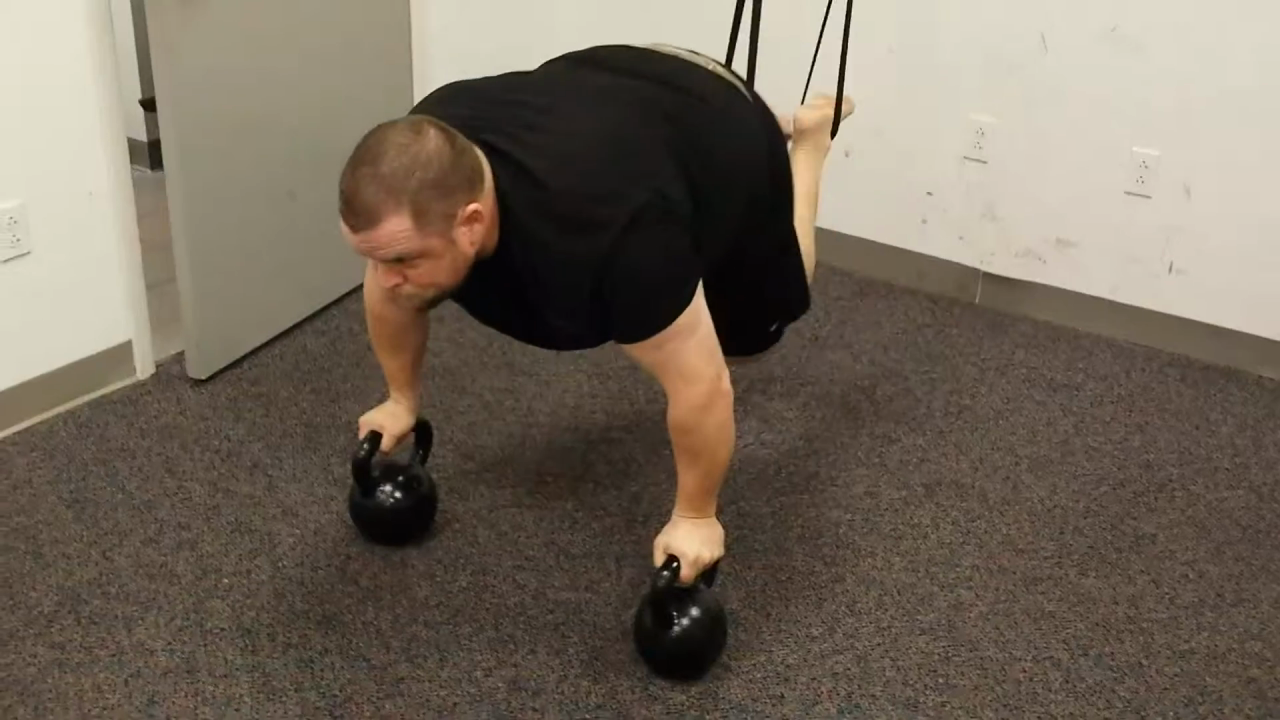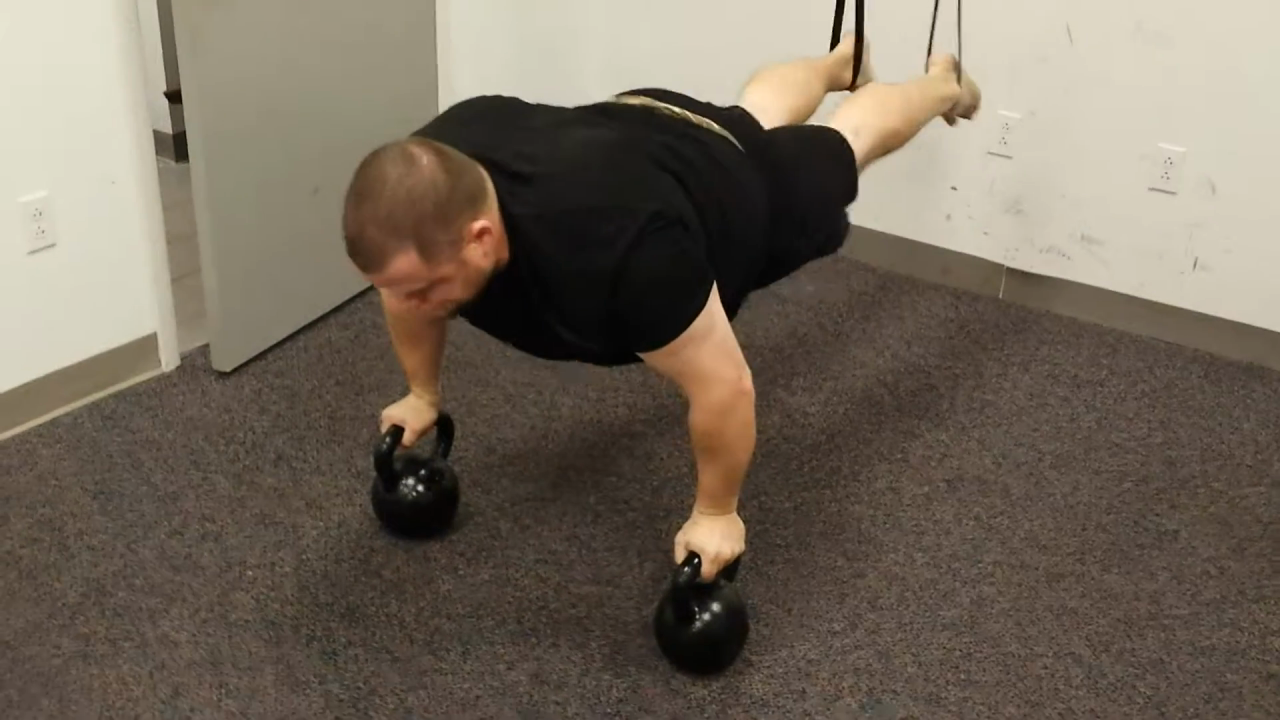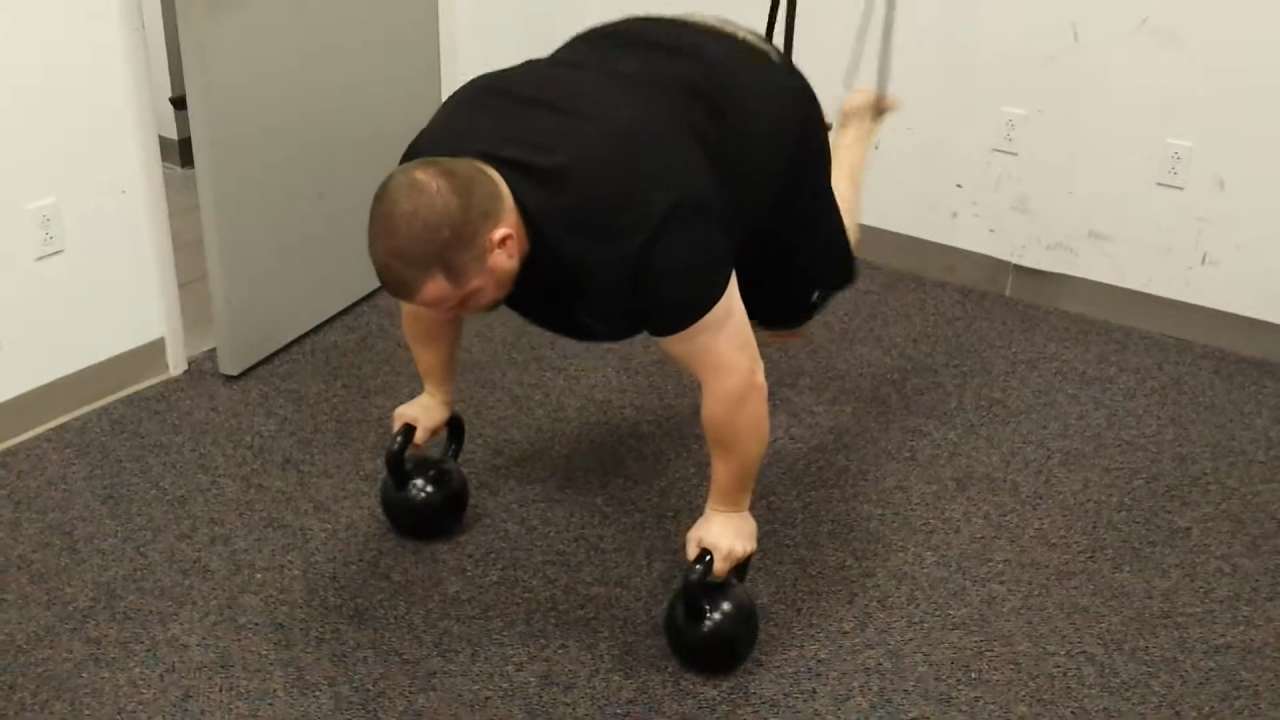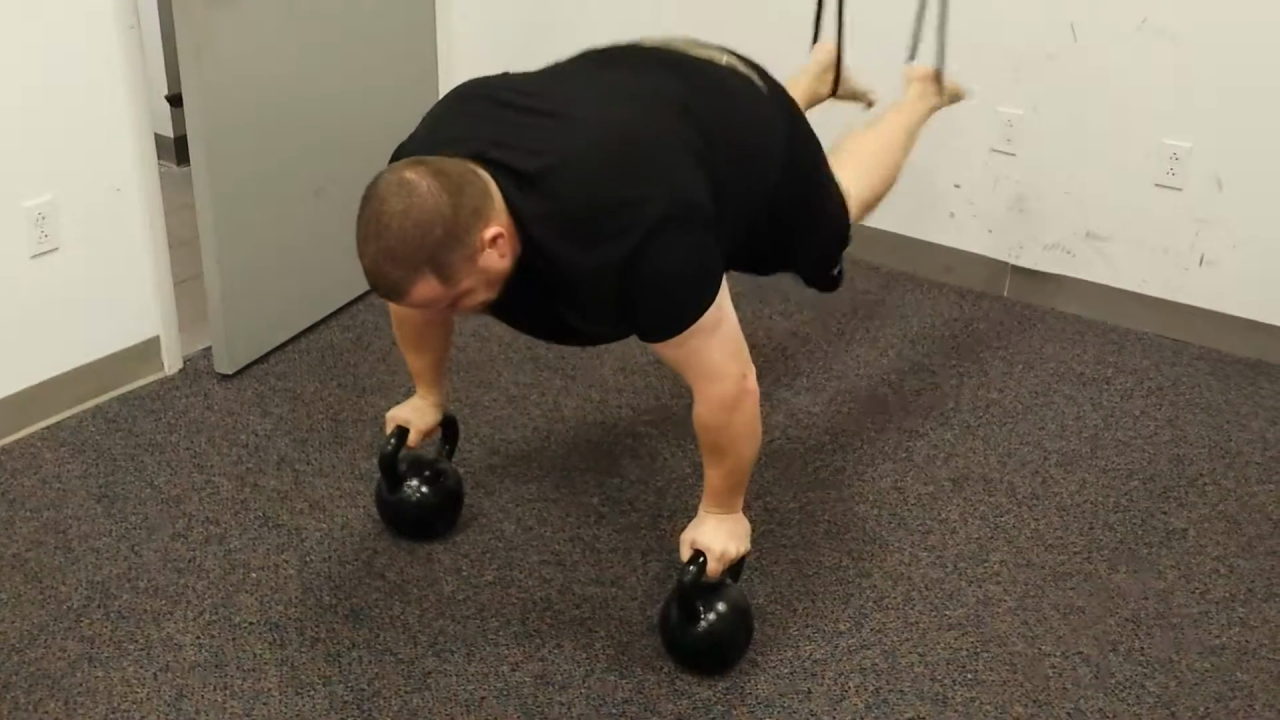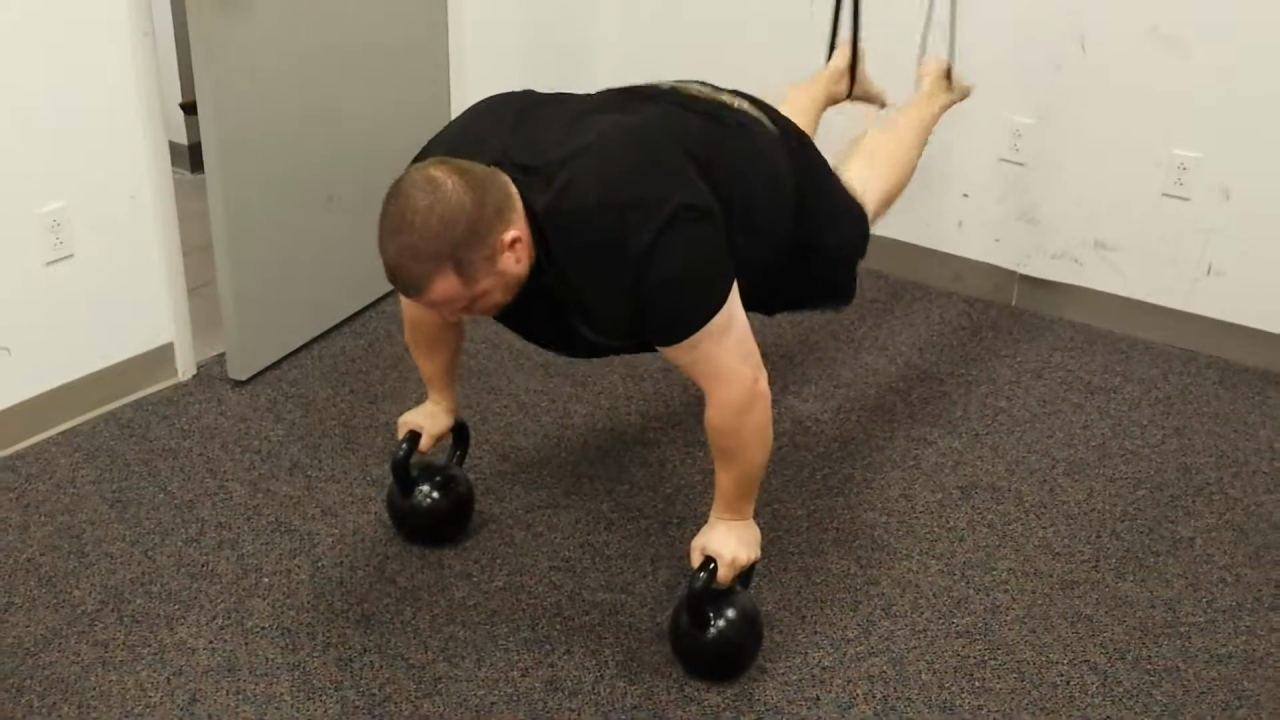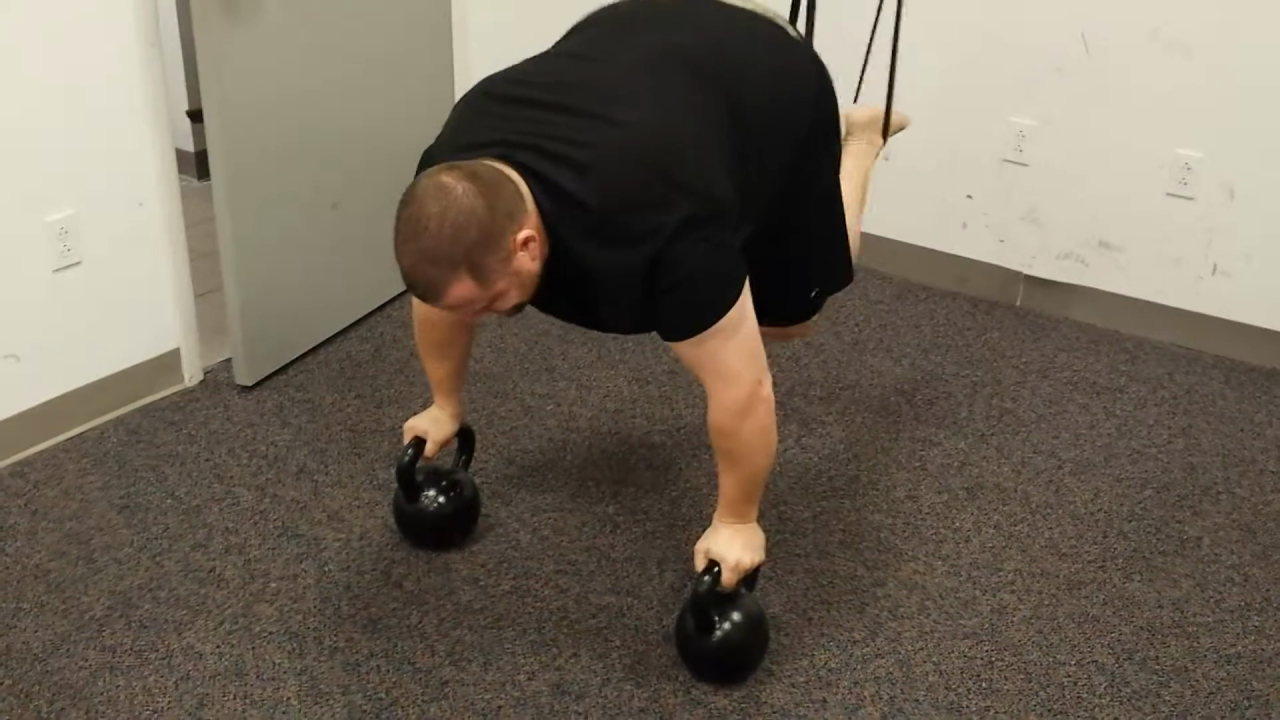
dt=0.7s
person 1, frame 1
left shoulder: (602, 234)
right shoulder: (411, 182)
left elbow: (701, 386)
right elbow: (389, 287)
left wrist: (695, 519)
right wrist: (402, 399)
left hip: (732, 146)
left knee: (749, 334)
left ankle: (810, 138)
right ankle: (744, 108)
person 1, frame 2
left shoulder: (613, 249)
right shoulder: (425, 188)
left elbow: (724, 388)
right elbow: (405, 291)
left wrist: (716, 514)
right wrist: (423, 395)
left hip: (739, 192)
right hip: (641, 129)
left knee: (848, 137)
right knee: (755, 116)
left ankle: (941, 86)
right ankle: (839, 63)
person 1, frame 3
left shoulder: (633, 232)
right shoulder: (432, 176)
left elbow: (737, 378)
right elbow: (420, 273)
left wrist: (728, 513)
right wrist: (435, 393)
left hip: (757, 110)
left knee: (784, 315)
left ankle: (854, 124)
person 1, frame 4
left shoulder: (622, 235)
right shoulder: (428, 174)
left elbow: (728, 384)
right elbow: (415, 287)
left wrist: (722, 513)
right wrist: (428, 396)
left hip: (735, 127)
left knee: (830, 209)
left ankle: (921, 96)
right ankle: (819, 72)
person 1, frame 5
left shoulder: (637, 241)
right shoulder: (445, 184)
left elbow: (740, 387)
right elbow: (425, 295)
left wrist: (733, 519)
right wrist: (439, 401)
left hip: (762, 179)
right hip: (659, 125)
left knee: (846, 202)
left ankle: (932, 93)
right ankle: (837, 76)
person 1, frame 6
left shoulder: (646, 231)
right shoulder: (454, 172)
left elbow: (742, 386)
right elbow: (441, 292)
left wrist: (737, 523)
right wrist: (446, 407)
left hip: (769, 77)
left knee: (788, 316)
left ankle: (861, 137)
